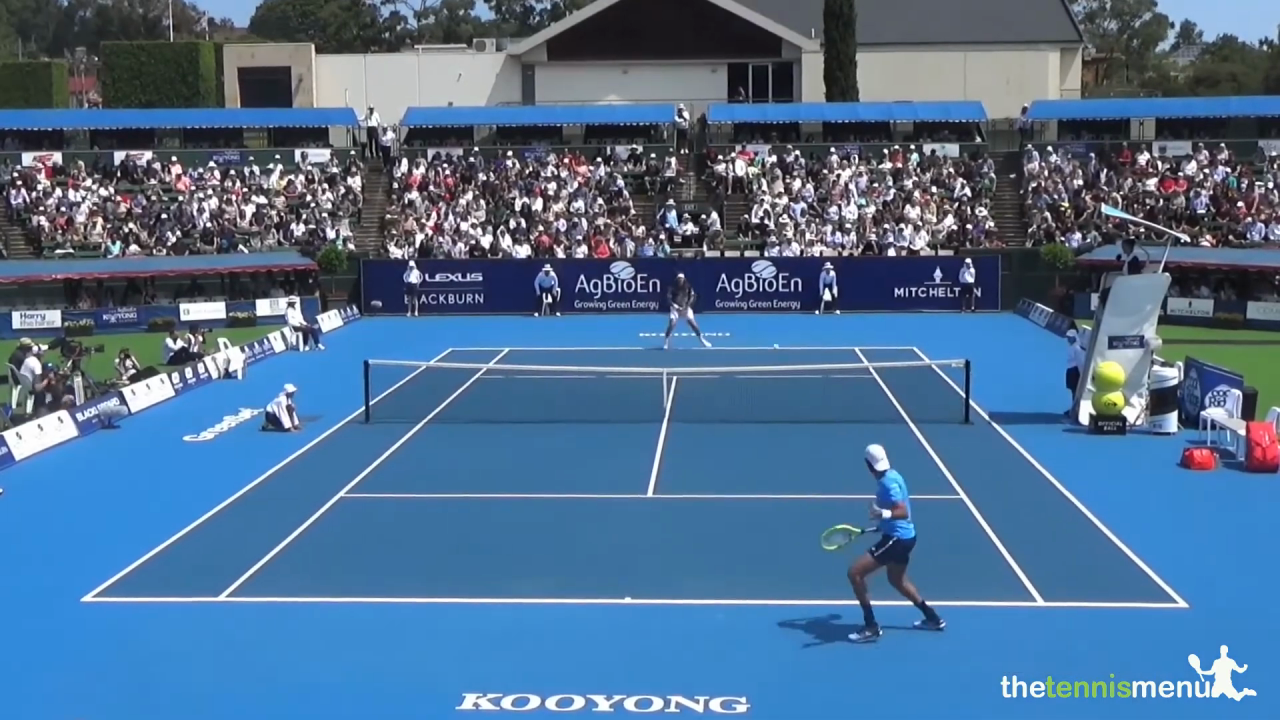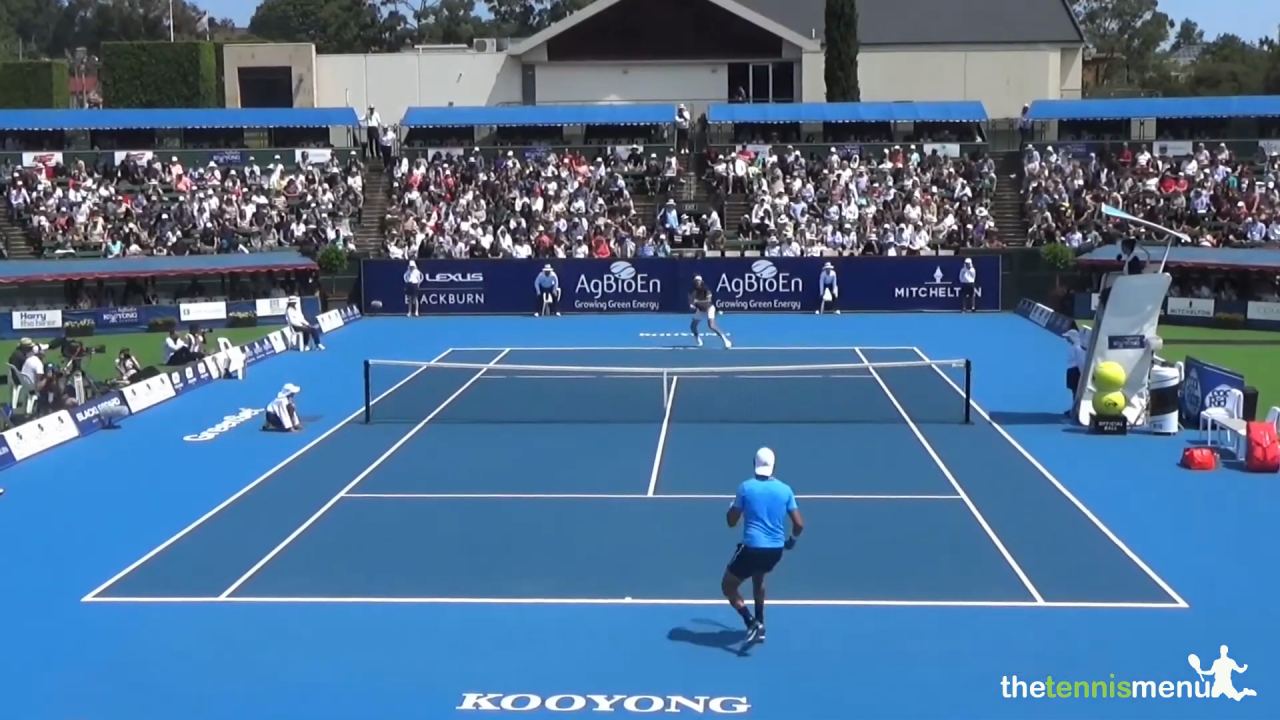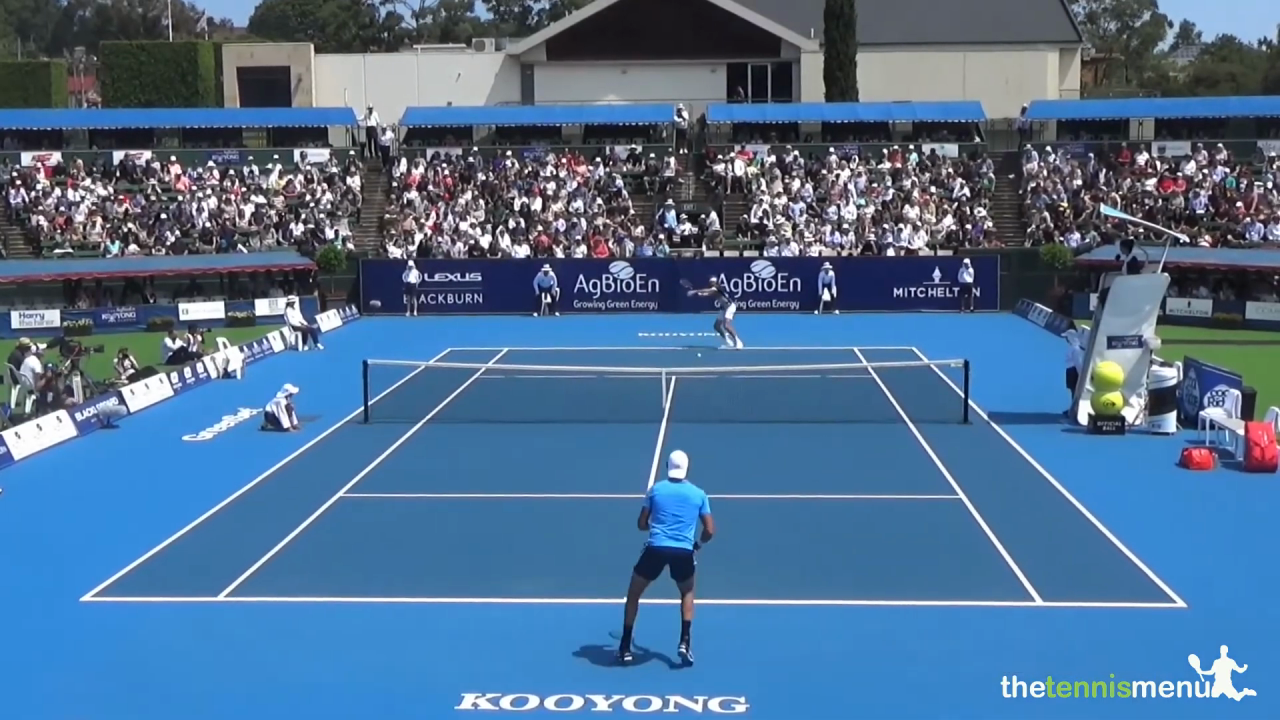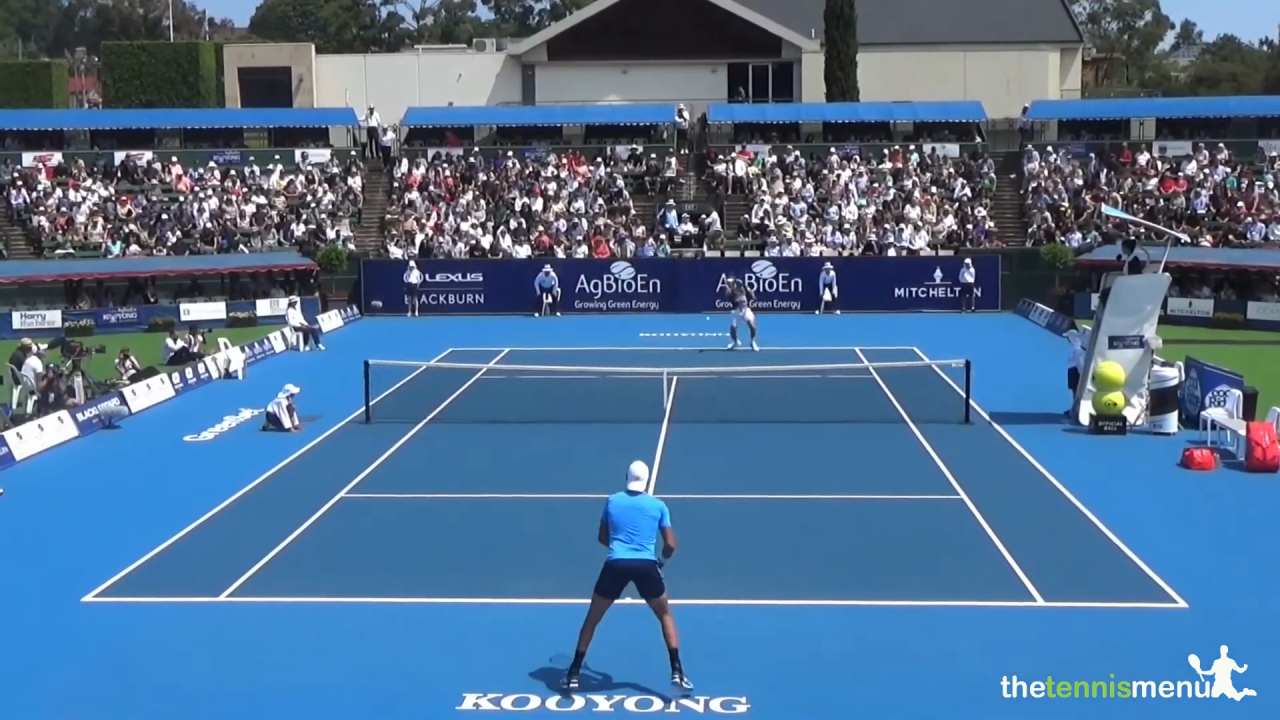
dt=0.5s
person 1, frame 1
left shoulder: (888, 482)
right shoulder: (891, 477)
left elbow: (903, 512)
left wrist: (885, 514)
right wrist: (885, 523)
left hip: (896, 539)
right hip: (905, 536)
left knee: (855, 573)
right knee: (896, 580)
left ankle: (871, 626)
right ankle: (933, 618)
person 1, frame 2
left shoulder: (746, 487)
right shoulder: (785, 490)
left elbow: (731, 522)
right elbow: (799, 524)
left wrist: (733, 505)
right wrist: (792, 539)
left hip: (753, 547)
right hip: (776, 548)
left knee: (728, 587)
right knee: (758, 581)
left ankle: (752, 624)
right ankle: (758, 627)
person 1, frame 3
left shoulder: (656, 489)
right shoulder: (699, 494)
left elbow: (642, 524)
right elbow: (709, 531)
right wrist: (696, 542)
left hip: (657, 549)
right hip: (684, 552)
left knee: (634, 596)
right knee: (687, 593)
left ankle: (625, 649)
right ankle: (684, 643)
person 1, frame 4
left shoulder: (612, 501)
right shoulder: (658, 506)
left elbow: (603, 538)
right elbow: (671, 545)
right wrist: (661, 560)
left hip: (615, 564)
right hip: (646, 566)
left knee: (592, 619)
right knee: (665, 616)
left ankle: (574, 673)
right ankle: (677, 672)
